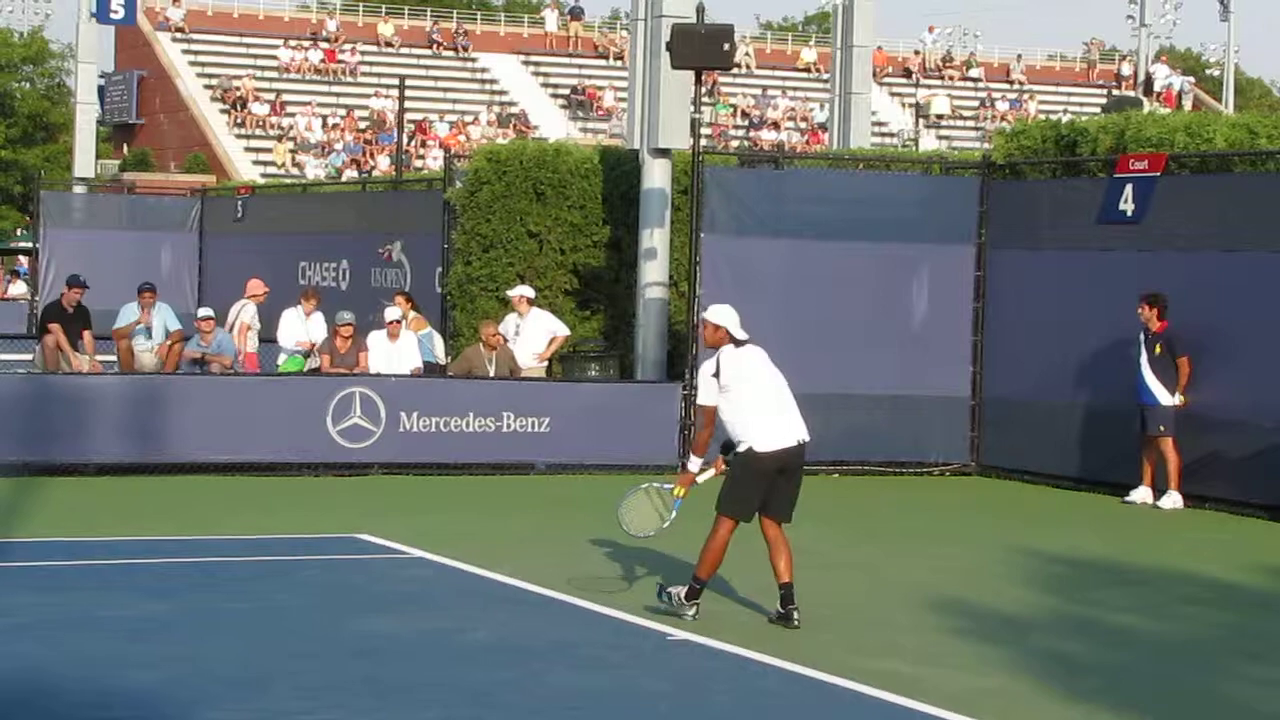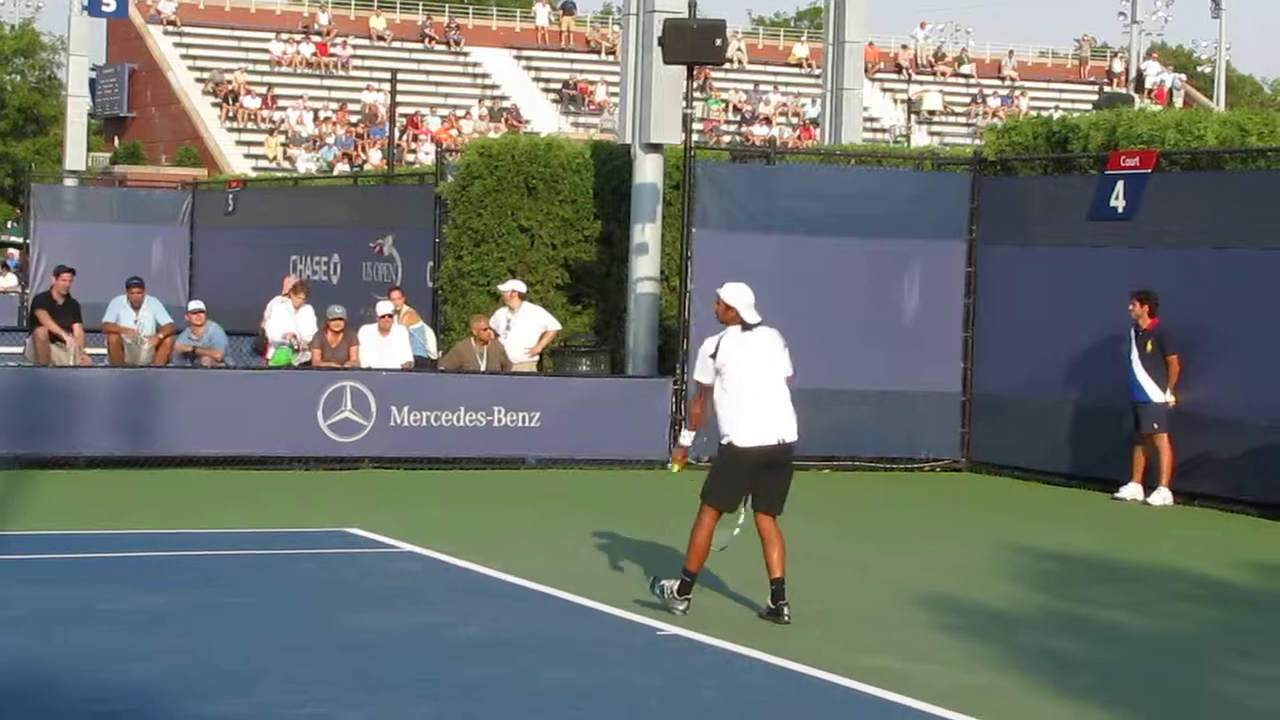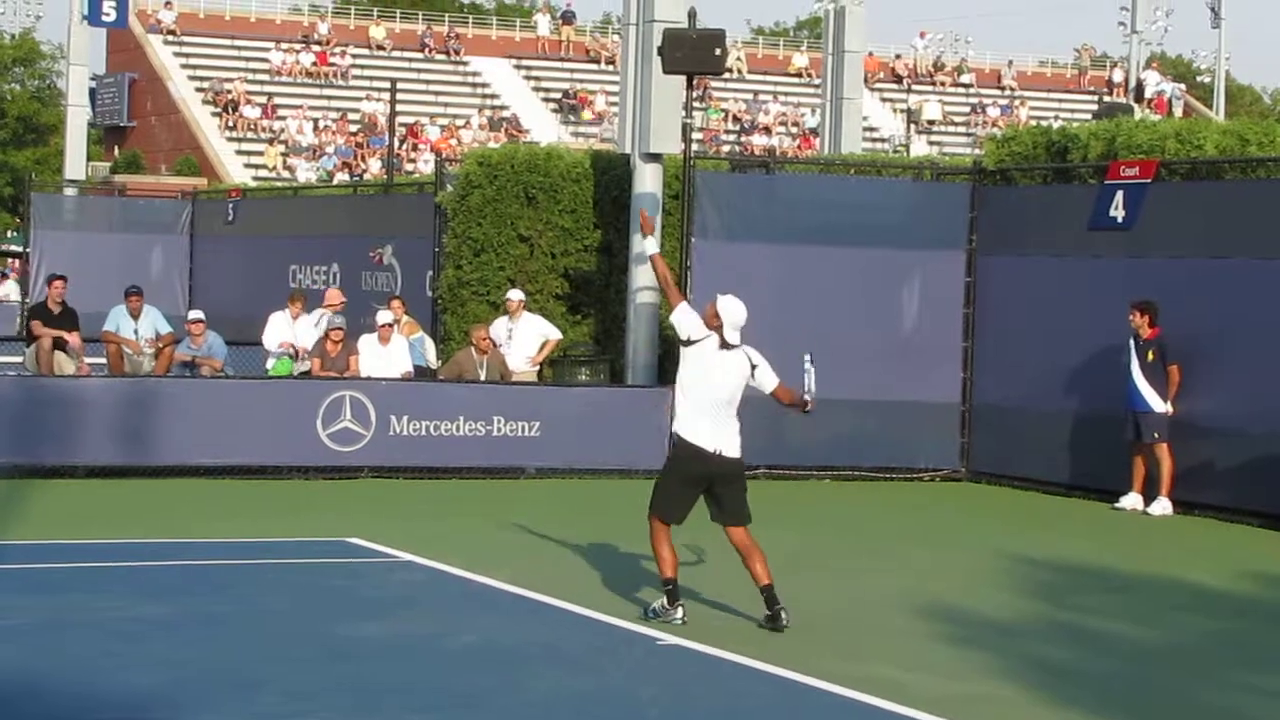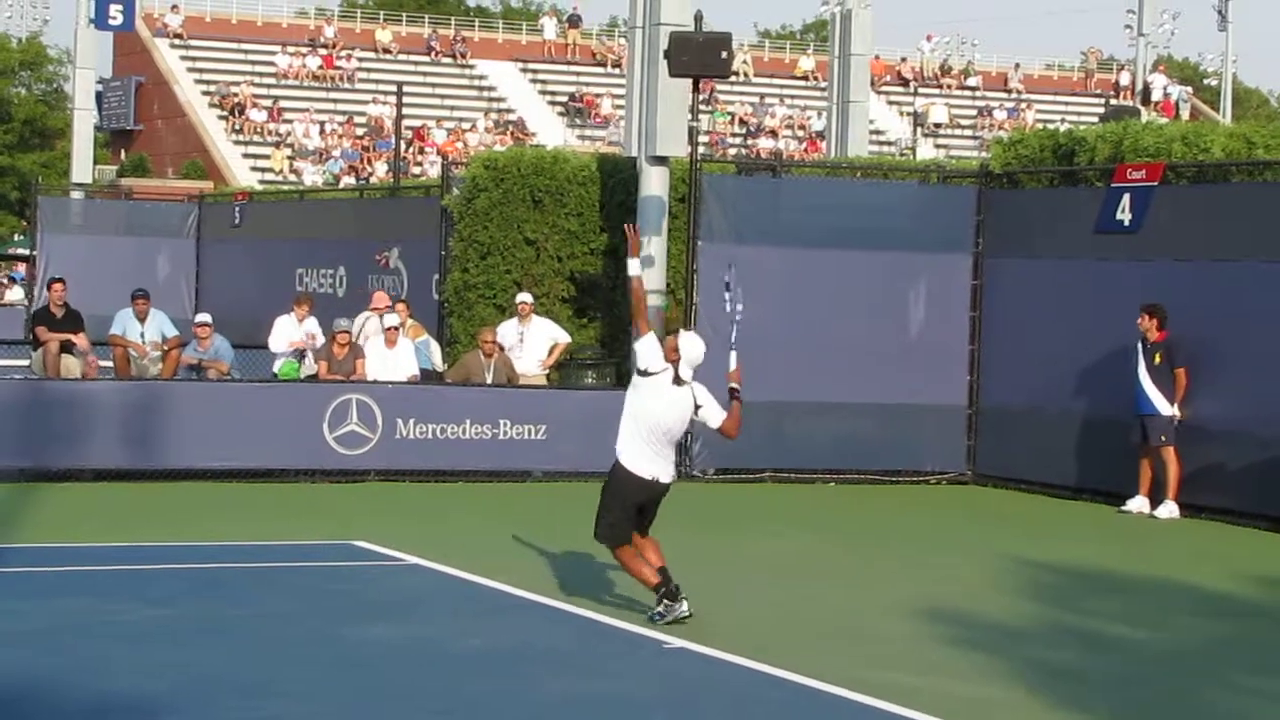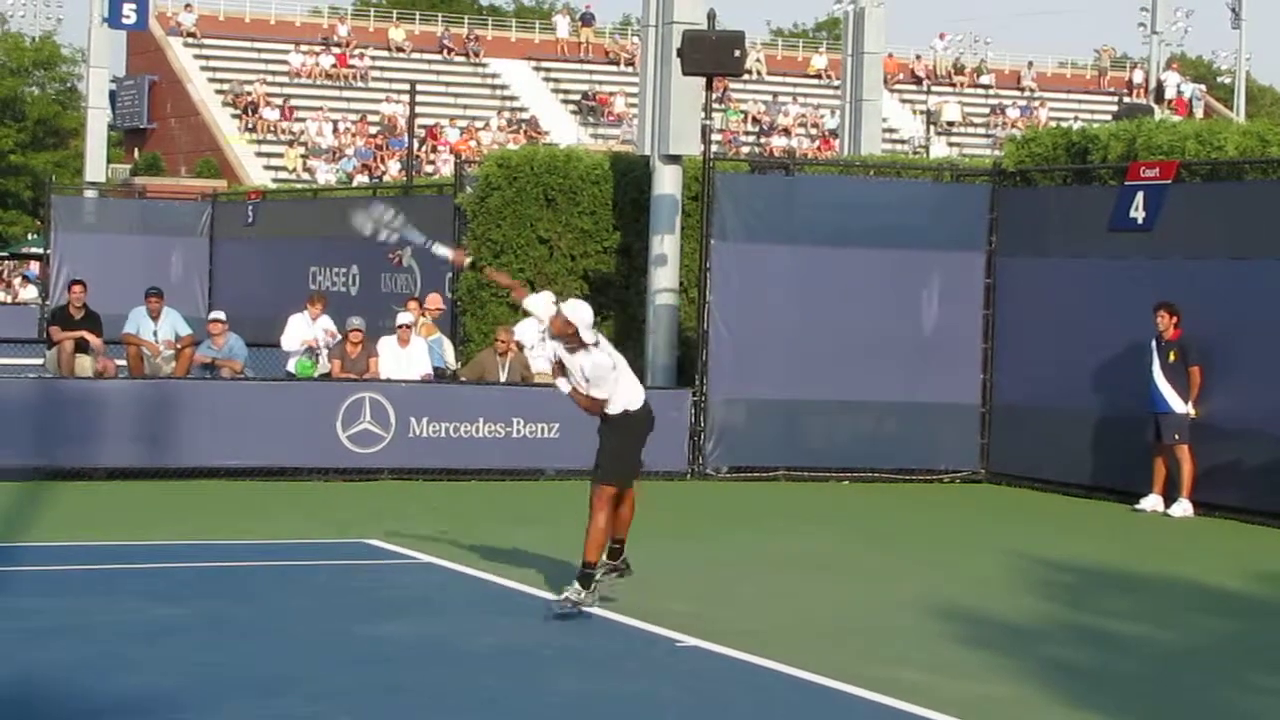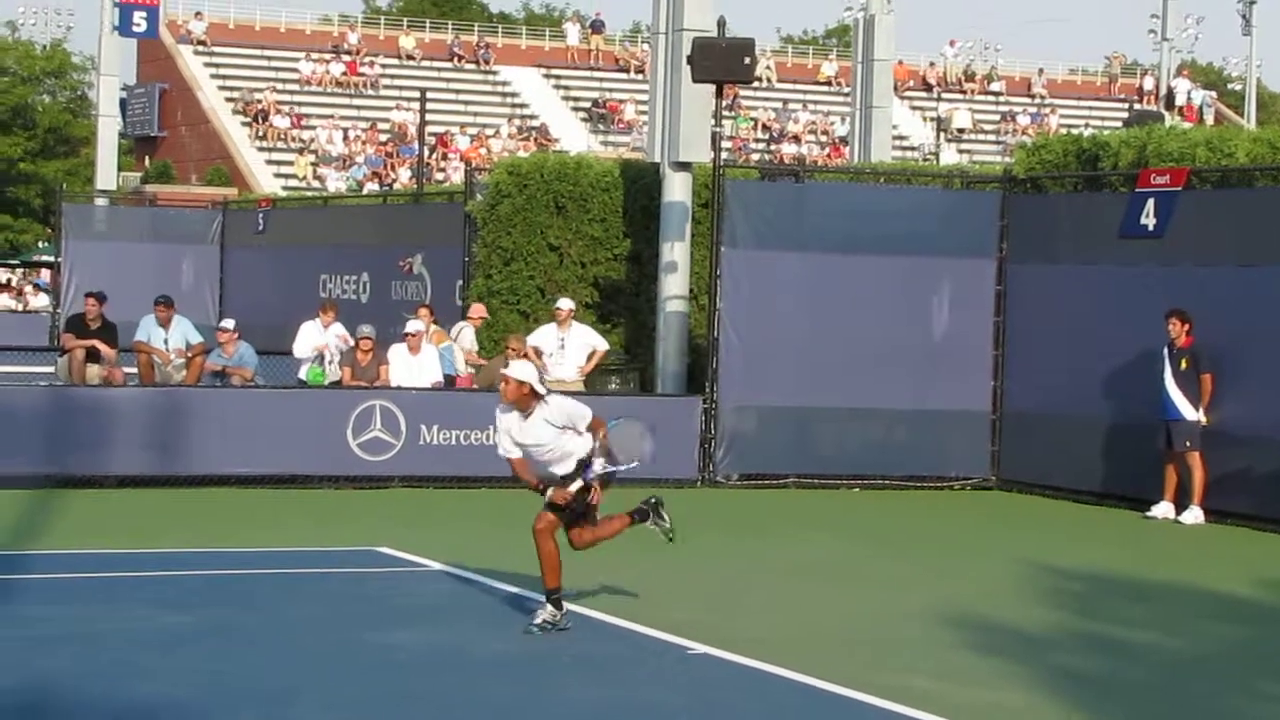
dt=0.4s
person 1, frame 1
left shoulder: (711, 367)
right shoulder: (757, 353)
left elbow: (707, 425)
left wrist: (691, 468)
left hip: (761, 451)
right hip: (793, 446)
left knee: (725, 523)
right knee: (772, 525)
left ankle: (689, 598)
right ankle: (788, 606)
person 1, frame 2
left shoulder: (715, 346)
right shoulder: (774, 338)
left elbow: (700, 399)
right elbow: (784, 387)
left wrist: (684, 441)
left hip: (743, 443)
right hip: (782, 442)
left knee: (708, 513)
right knee: (766, 519)
left ankle: (682, 592)
right ankle: (779, 602)
person 1, frame 3
left shoulder: (695, 338)
right shoulder: (748, 358)
left elbow: (669, 286)
right elbow: (784, 396)
left wrist: (650, 241)
right wrist: (805, 402)
left hip: (691, 452)
right hip: (727, 457)
left knee: (659, 523)
right knee: (738, 533)
left ankle: (672, 604)
right ankle: (773, 607)
person 1, frame 4
left shoulder: (651, 368)
right shoulder: (695, 394)
left elbow: (639, 313)
right elbow: (731, 431)
left wrist: (633, 260)
right wrist: (735, 390)
left hip: (628, 475)
right hip: (661, 480)
left knee: (619, 545)
right knee: (639, 535)
left ankle: (671, 598)
right ankle: (669, 591)
person 1, frame 5
left shoulder: (597, 361)
right shoulder: (559, 325)
left elbow: (594, 406)
right elbow: (521, 292)
left wrist: (564, 381)
right wrist: (479, 268)
left hip: (629, 419)
right hip: (615, 417)
left knee: (602, 497)
right knee: (623, 487)
left ankle: (585, 583)
right ankle: (616, 558)
person 1, frame 6
left shoulder: (558, 406)
right shoulder: (504, 416)
left elbow: (599, 427)
right elbow: (518, 466)
left wrist: (596, 473)
right wrist: (547, 489)
left hip: (587, 469)
right hip: (562, 477)
left knee: (543, 527)
right knee: (581, 539)
left ankle: (554, 609)
right ankle: (646, 513)
person 2, frame 1
left shoulder: (1168, 336)
right shoulder: (1144, 335)
left elbow: (1184, 367)
left wrist: (1178, 394)
right wrist: (1144, 393)
left hip: (1162, 400)
right hip: (1146, 399)
left knee: (1166, 444)
right knee: (1148, 444)
left ankle: (1174, 494)
right ankle: (1146, 489)
person 2, frame 2
left shoulder: (1159, 333)
right shoulder: (1134, 332)
left elbow: (1174, 366)
left wrist: (1168, 392)
right wrist: (1135, 390)
left hip: (1155, 398)
right hip: (1138, 396)
left knee: (1160, 440)
right knee: (1139, 440)
left ankle: (1164, 491)
right ankle: (1136, 486)
person 2, frame 3
left shoulder: (1160, 342)
right shoulder: (1133, 341)
left elbow: (1175, 375)
left wrist: (1167, 402)
right wrist: (1134, 399)
left hip: (1154, 407)
right hip: (1136, 406)
left knee: (1161, 450)
right knee: (1138, 450)
left ankle: (1164, 501)
right ankle: (1135, 496)
person 2, frame 4
left shoulder: (1167, 346)
right shoulder: (1141, 345)
left elbow: (1181, 378)
left wrist: (1175, 406)
right wrist: (1142, 402)
left hip: (1161, 410)
right hip: (1144, 409)
left knee: (1167, 453)
right knee: (1145, 453)
left ankle: (1170, 504)
right ankle: (1142, 499)
person 2, frame 5
left shoulder: (1182, 344)
right shoulder: (1155, 343)
left elbow: (1195, 376)
left wrist: (1189, 403)
right wrist: (1156, 399)
left hip: (1176, 408)
right hip: (1158, 407)
left knee: (1181, 452)
right knee: (1159, 452)
left ankle: (1184, 502)
right ankle: (1156, 497)
person 2, frame 6
left shoulder: (1194, 351)
right shoulder: (1167, 350)
left elbow: (1207, 383)
left wrist: (1201, 410)
right wrist: (1168, 407)
left hip: (1187, 416)
right hip: (1170, 414)
left knee: (1193, 459)
right knee: (1170, 459)
left ankle: (1195, 509)
right ankle: (1167, 504)
